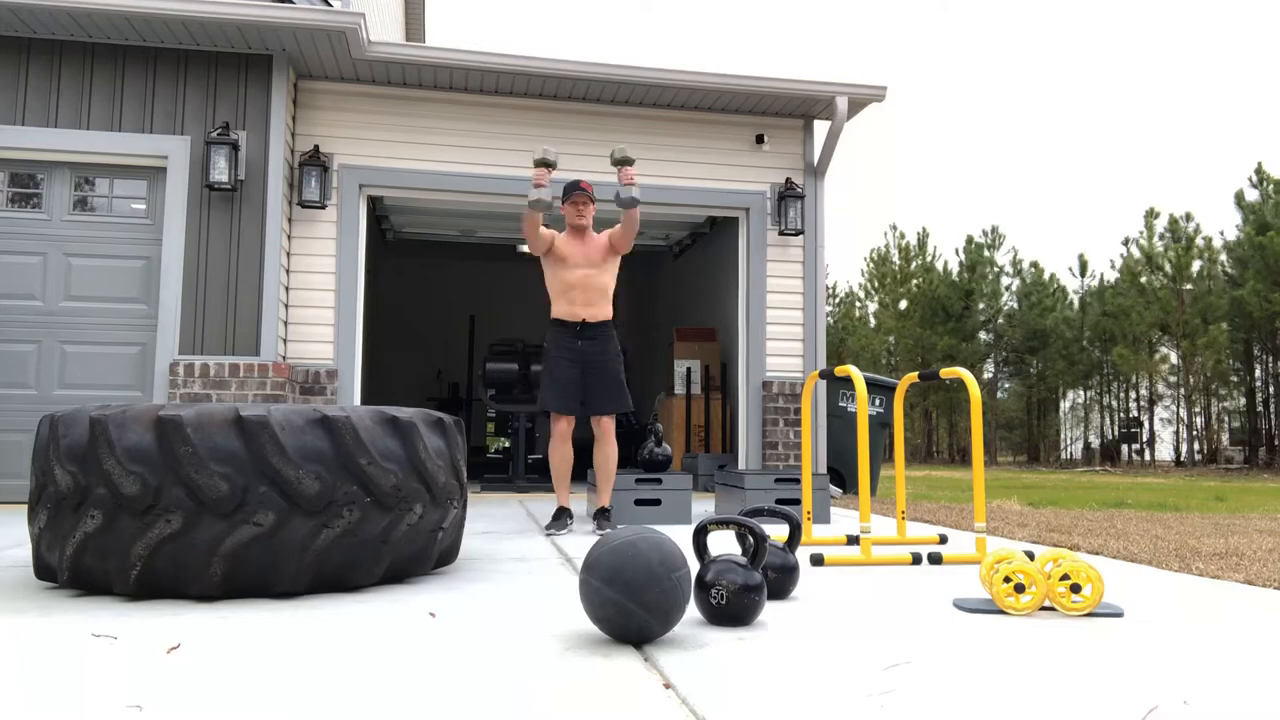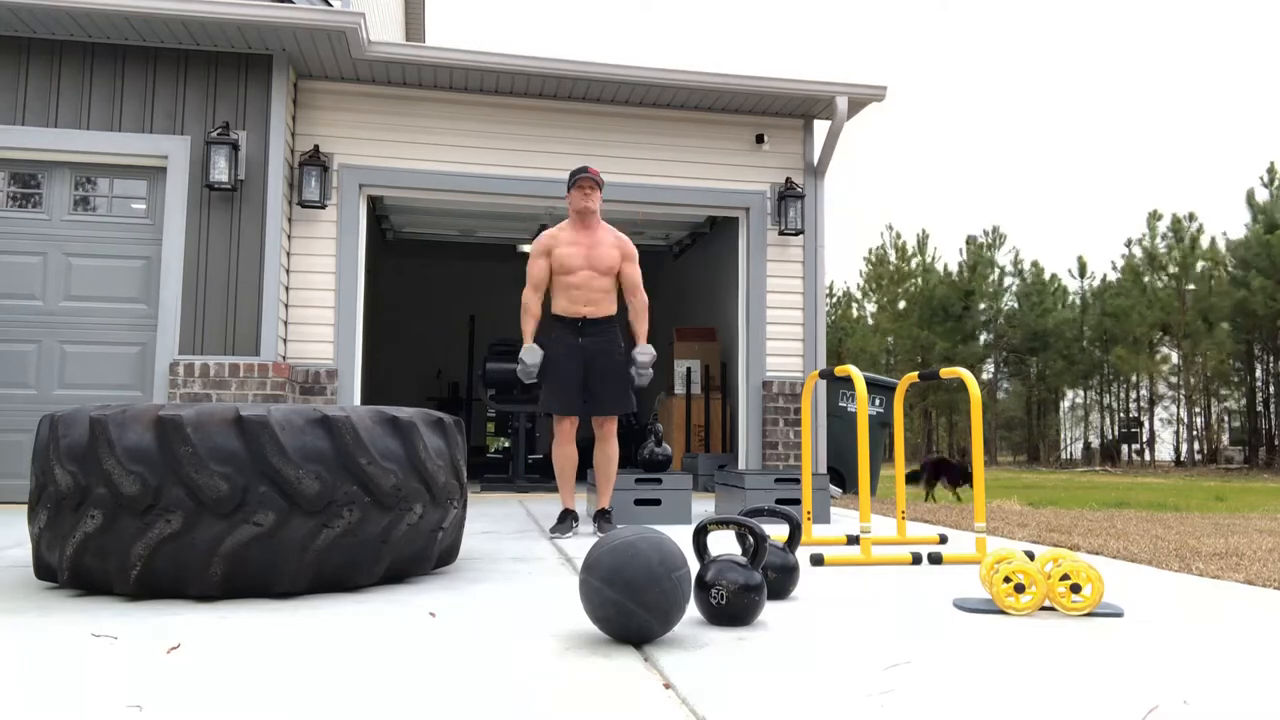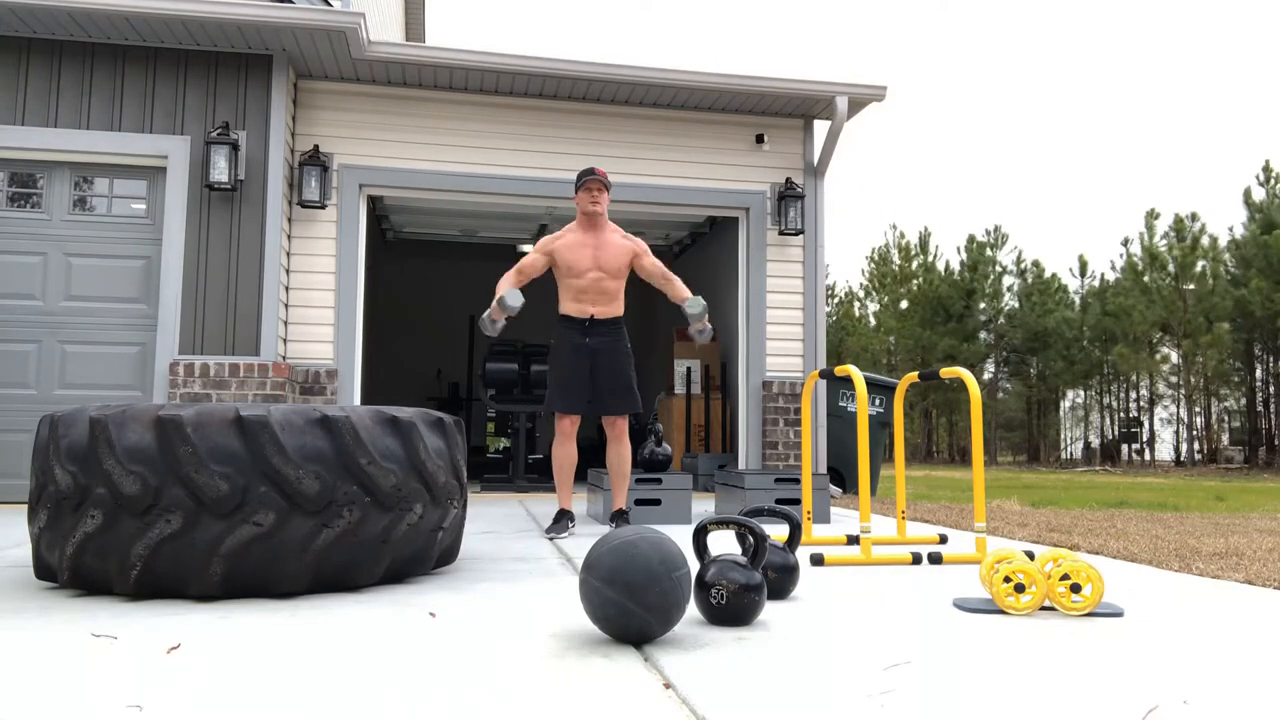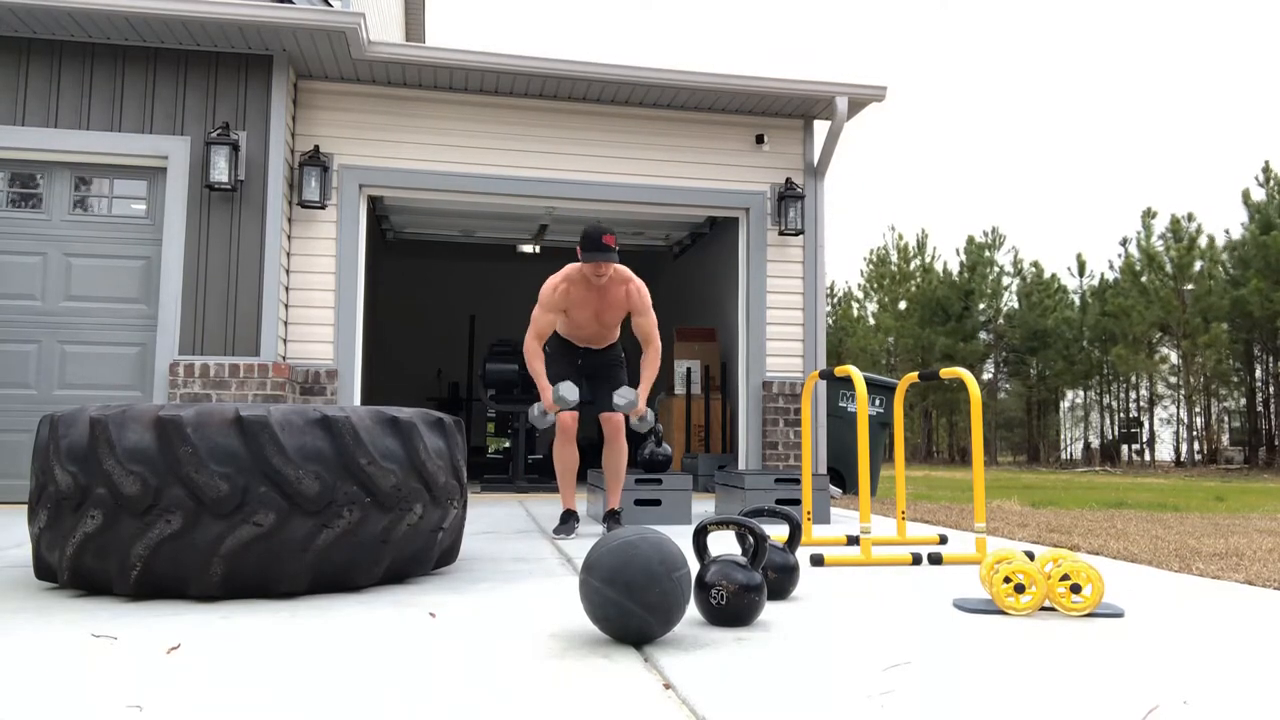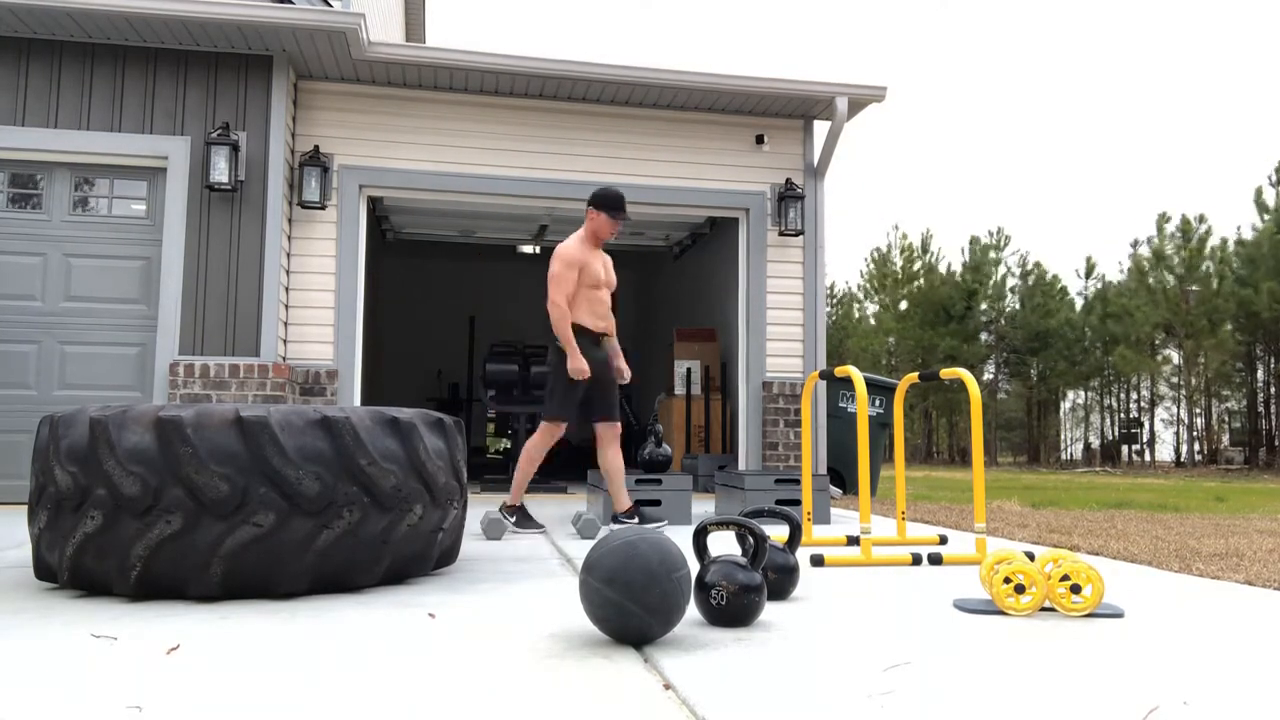
dt=0.7s
person 1, frame 1
left shoulder: (612, 243)
right shoulder: (550, 243)
left elbow: (631, 227)
right elbow: (530, 231)
left hip: (602, 338)
right hip: (563, 338)
left knee: (605, 426)
right knee: (561, 426)
left ankle: (603, 509)
right ankle: (563, 509)
person 1, frame 2
left shoulder: (620, 243)
right shoulder: (549, 241)
left elbow: (636, 296)
right elbow: (532, 293)
left wrist: (643, 345)
right wrist: (528, 344)
left hip: (605, 335)
right hip: (563, 334)
left knee: (607, 427)
right knee: (564, 427)
left ankle: (604, 511)
right ankle: (568, 511)
person 1, frame 3
left shoulder: (630, 244)
right shoulder: (555, 242)
left elbow: (665, 278)
right elbow: (516, 274)
left wrist: (691, 303)
right wrist: (501, 298)
left hip: (613, 336)
right hip: (570, 335)
left knee: (618, 427)
right knee: (565, 426)
left ankle: (620, 512)
right ankle: (564, 512)
person 1, frame 4
left shoulder: (633, 288)
right shoulder: (558, 286)
left elbow: (652, 345)
right elbow: (533, 340)
left wrist: (642, 395)
right wrist: (544, 391)
left hip: (607, 354)
right hip: (564, 351)
left knee: (615, 425)
right knee: (565, 424)
left ankle: (613, 512)
right ankle: (569, 512)
person 1, frame 5
left shoulder: (603, 257)
right shoulder: (571, 251)
right elbow: (556, 305)
left wrist: (618, 356)
right wrist: (573, 353)
left hip: (597, 349)
right hip: (574, 348)
left knee: (610, 431)
right knee: (551, 430)
left ankle: (624, 511)
right ankle: (512, 505)
